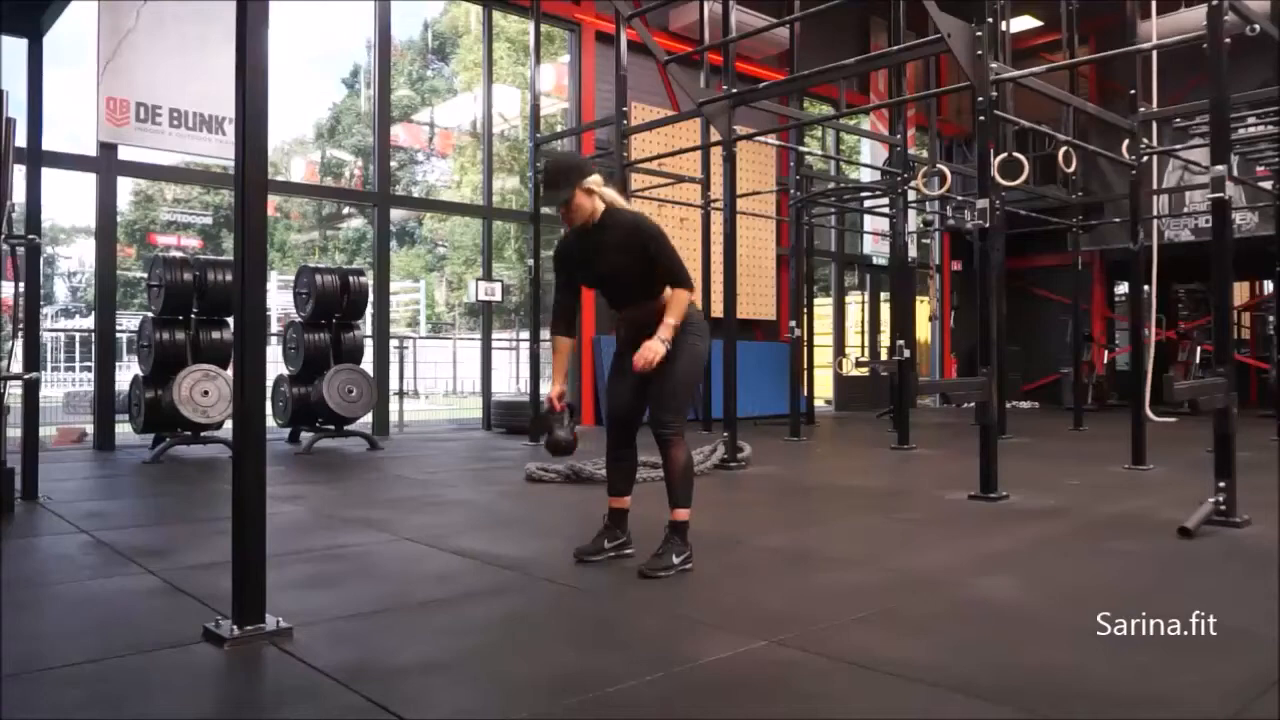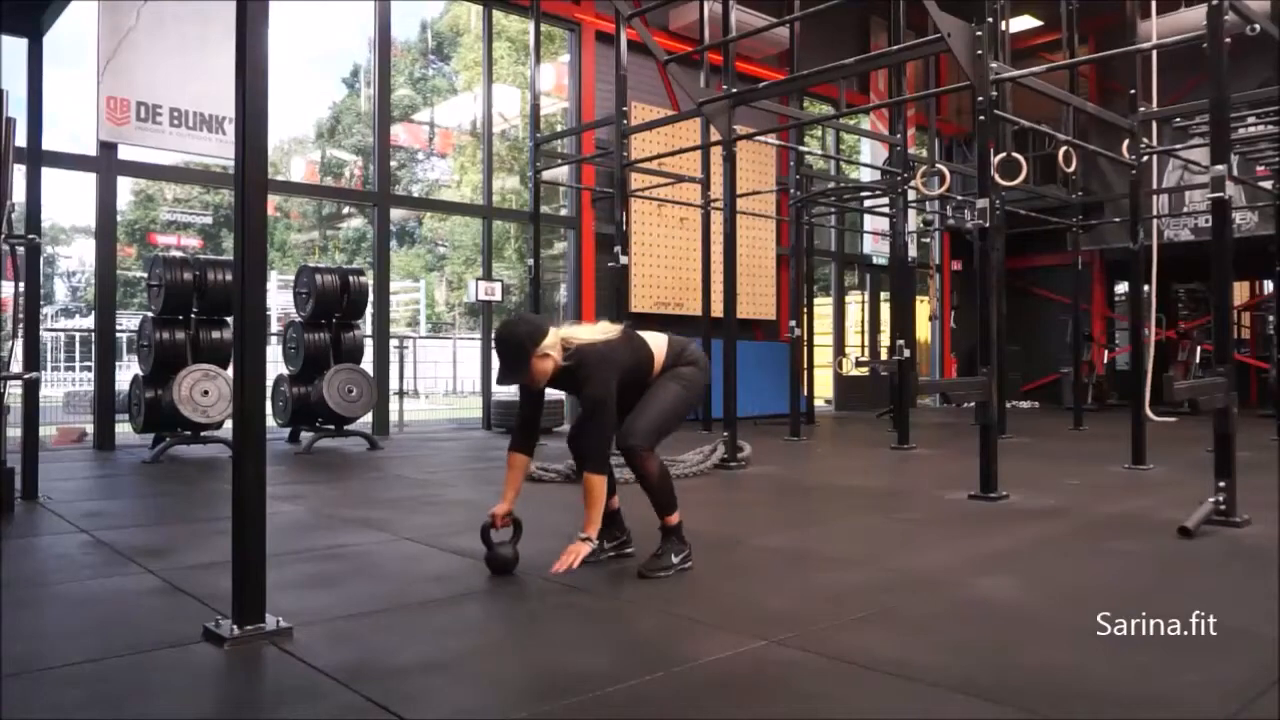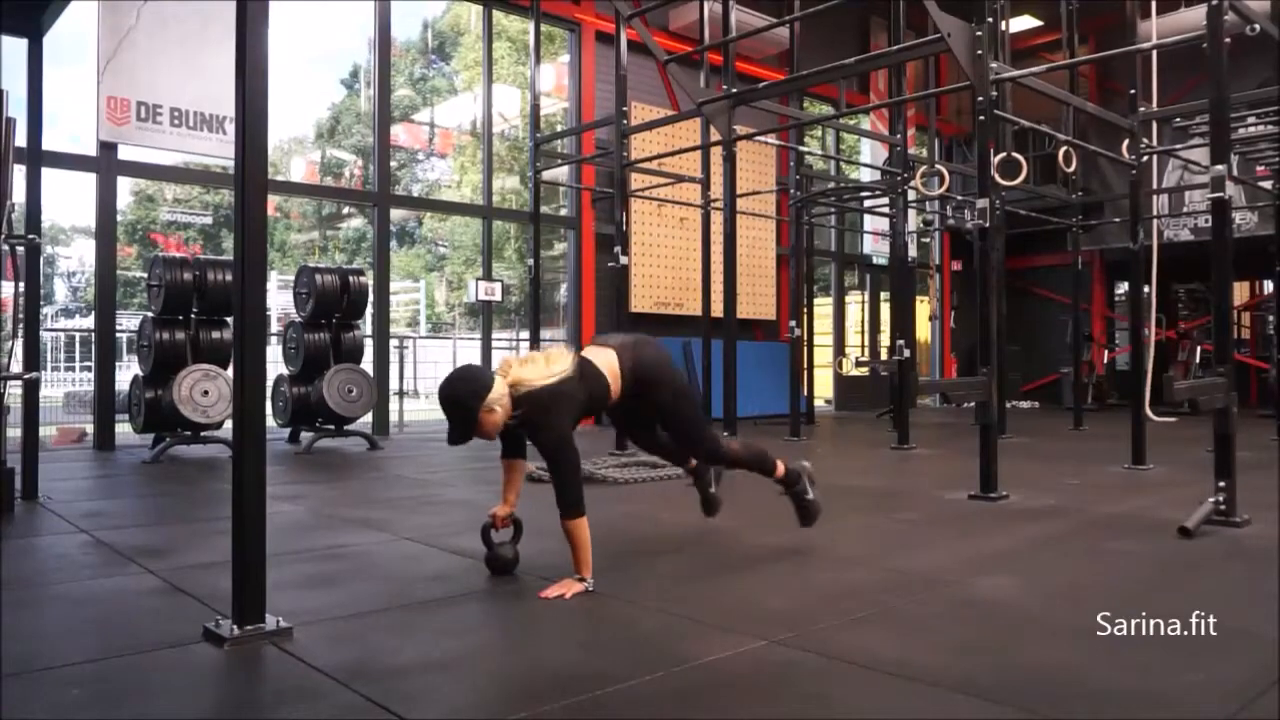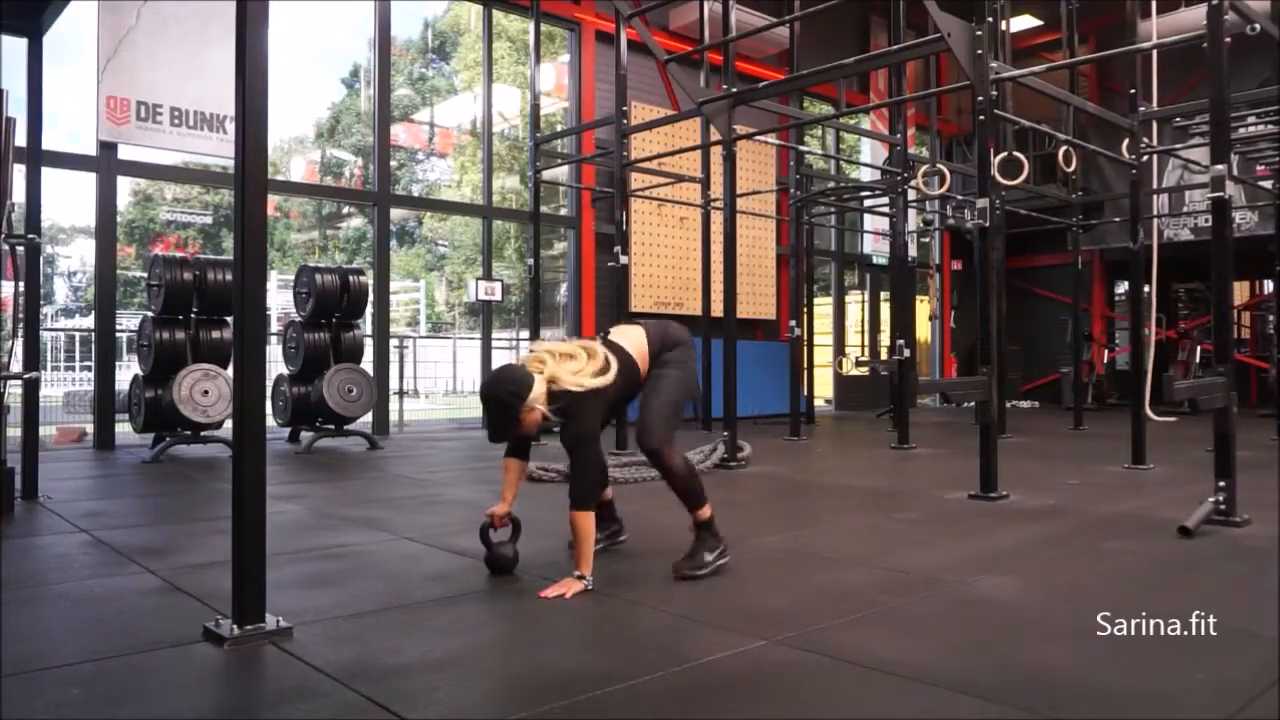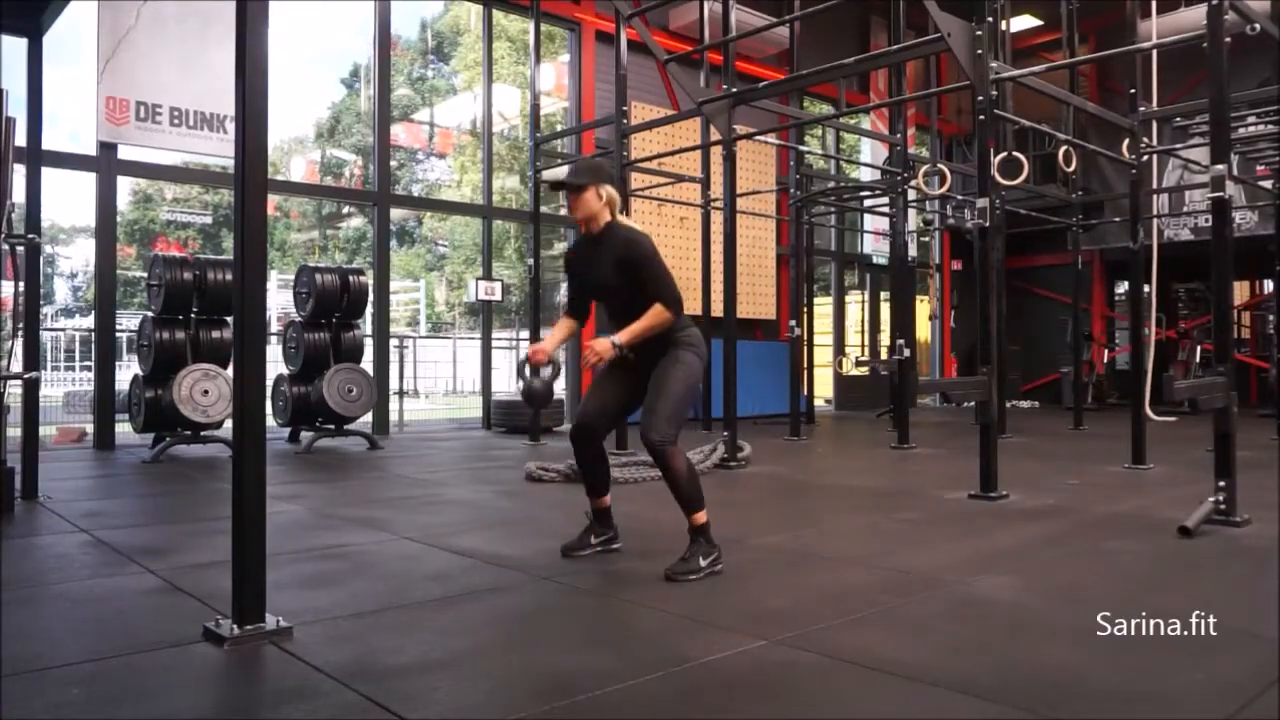
dt=0.5s
person 1, frame 1
left shoulder: (634, 226)
right shoulder: (570, 249)
left elbow: (683, 284)
right elbow: (564, 317)
left wrist: (661, 339)
right wrist: (558, 381)
left hip: (678, 328)
right hip: (632, 334)
left knee: (667, 425)
right knee: (619, 424)
left ankle: (679, 542)
right ankle: (616, 531)
person 1, frame 2
left shoulder: (592, 365)
right shoulder: (541, 363)
left elbow: (597, 454)
right elbow: (523, 437)
left wrist: (587, 537)
right wrist: (507, 501)
left hip: (683, 367)
right hip: (641, 377)
left knee: (635, 440)
right knee: (579, 441)
left ankle: (676, 540)
right ankle: (615, 532)
person 1, frame 3
left shoulder: (550, 412)
right shoulder: (505, 392)
left elbow: (570, 495)
right elbow: (513, 448)
left wrist: (583, 577)
right wrist: (508, 503)
left hip: (646, 365)
right hip: (619, 360)
left knee: (704, 445)
right knee: (646, 438)
left ankle: (793, 478)
right ankle: (701, 471)
person 1, frame 4
left shoulder: (576, 404)
right shoulder: (530, 382)
left elbow: (583, 484)
right elbow: (518, 446)
left wrist: (581, 574)
right wrist: (505, 503)
left hip: (668, 348)
left knee: (653, 444)
right knee: (578, 444)
left ankle: (710, 540)
right ankle: (609, 524)
person 1, frame 5
left shoulder: (629, 241)
right shoulder: (578, 253)
left elbow: (671, 304)
right elbow: (576, 314)
left wrist: (616, 342)
right wrist: (548, 344)
left hip: (677, 347)
right hip: (633, 354)
left knee: (657, 437)
right knee: (585, 428)
left ankle: (706, 544)
right ankle: (603, 527)
